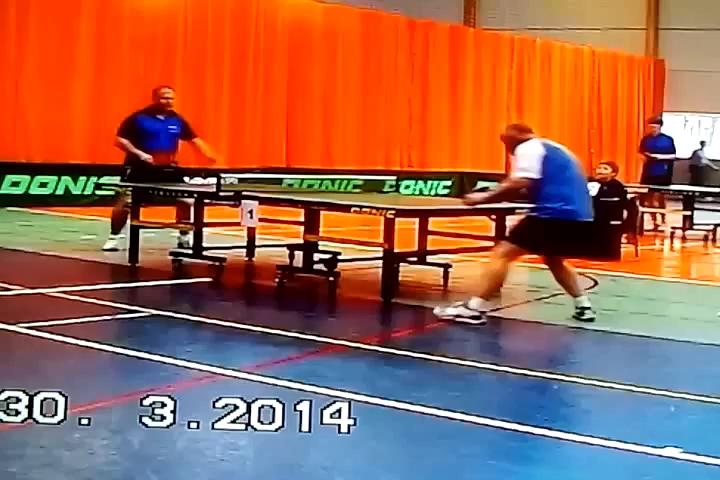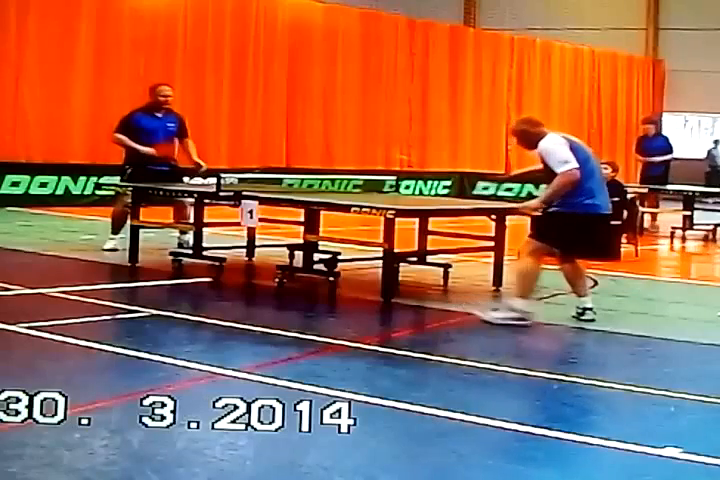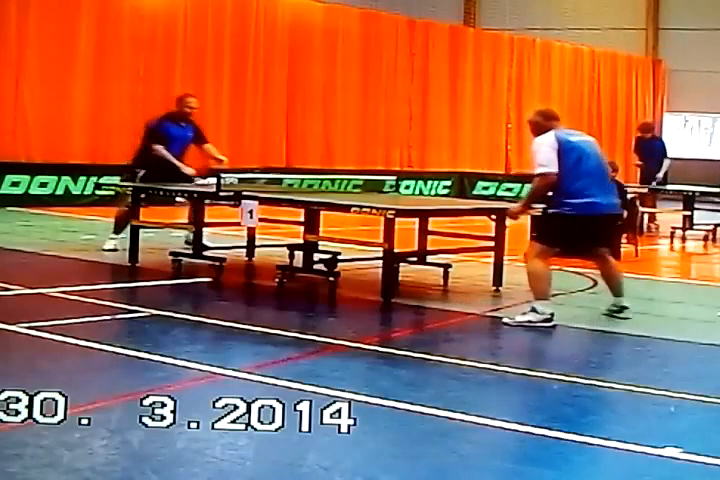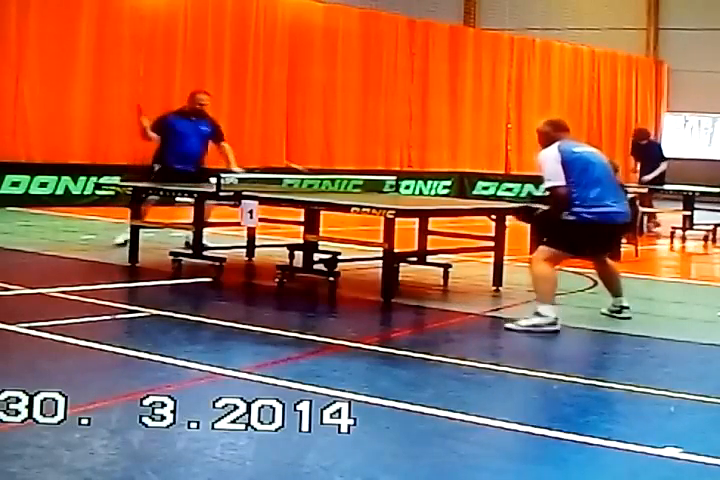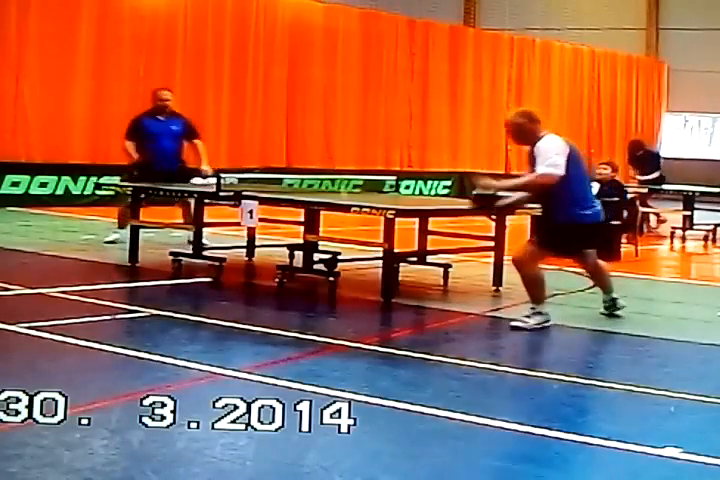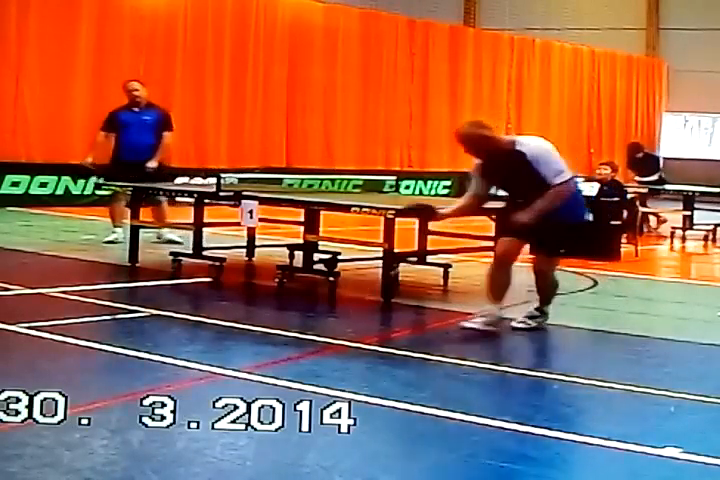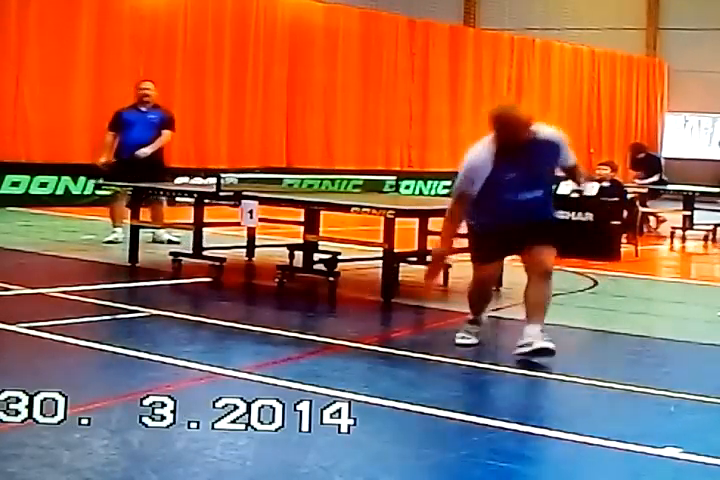
dt=0.4s
person 1, frame 1
left shoulder: (528, 147)
right shoulder: (557, 150)
left elbow: (521, 183)
left wrist: (484, 197)
left hip: (554, 215)
right hip: (579, 217)
left knee: (502, 254)
right knee: (554, 260)
left ankle: (474, 309)
right ankle: (583, 306)
person 1, frame 2
left shoulder: (548, 143)
right shoulder: (562, 139)
left elbow: (571, 175)
left wrist: (540, 201)
left hip: (575, 209)
right hip: (597, 209)
left knee: (529, 252)
right knee: (567, 257)
left ankle: (519, 309)
right ankle: (585, 306)
person 1, frame 3
left shoulder: (545, 140)
right shoulder: (585, 138)
left elbow: (548, 178)
left wrist: (524, 205)
left hip: (575, 209)
right hip: (608, 208)
left knee: (535, 254)
right knee: (601, 254)
left ankle: (542, 312)
right ankle: (620, 305)
person 1, frame 4
left shoulder: (550, 153)
right shoulder: (592, 152)
left elbow: (560, 193)
left wrist: (549, 218)
right wrist: (554, 216)
left hip: (588, 217)
right hip: (618, 215)
left knee: (541, 259)
right knee: (600, 257)
left ankle: (546, 315)
right ankle: (619, 305)
person 1, frame 5
left shoulder: (550, 145)
right shoulder: (538, 150)
left elbow: (548, 180)
right elbow: (537, 189)
left wrist: (501, 185)
right wrist: (507, 202)
left hip: (573, 218)
right hip: (584, 215)
left knee: (523, 258)
right knee: (588, 259)
left ankle: (540, 313)
right ankle: (611, 300)
person 1, frame 6
left shoulder: (534, 149)
right shoulder: (483, 165)
left elbow: (564, 187)
right elbow: (474, 198)
left wrist: (531, 214)
right wrist: (447, 212)
left hip: (562, 215)
right hip: (521, 211)
left knee: (543, 268)
right knee: (503, 254)
left ankle: (542, 311)
right ankle: (492, 314)
person 1, frame 7
left shoulder: (551, 139)
right shoulder: (480, 157)
left elbow: (570, 167)
right elbow: (461, 201)
right wrist: (443, 247)
left hip: (537, 219)
right hip: (491, 223)
left knee: (543, 269)
right knee: (485, 277)
left ankle: (532, 337)
right ankle: (475, 321)
person 2, frame 1
left shoulder: (178, 120)
right shoulder: (137, 118)
left elbow: (194, 139)
right elbow: (120, 140)
left wrist: (209, 154)
right wrist: (139, 153)
left hip: (168, 170)
right hip: (140, 169)
left knee: (185, 202)
right knee: (124, 202)
left ankle: (185, 238)
right ankle: (113, 238)
person 2, frame 2
left shoulder: (175, 118)
right shoulder: (136, 116)
left elbow: (185, 140)
right elbow: (117, 137)
left wrist: (194, 158)
right wrist: (139, 148)
left hip: (167, 168)
right hip: (139, 168)
left knee: (182, 201)
right knee: (124, 202)
left ankle: (184, 238)
right ankle: (113, 238)
person 2, frame 3
left shoulder: (192, 127)
right shoulder: (160, 124)
left elbow: (205, 145)
right elbow: (158, 149)
left wrist: (218, 156)
right wrist: (181, 167)
left hip: (173, 172)
right hip: (147, 169)
right ankle: (113, 238)
person 2, frame 4
left shoulder: (210, 124)
right shoulder: (170, 119)
left elbow: (222, 145)
right elbow: (153, 137)
left wrist: (232, 165)
right wrist: (146, 130)
left hip: (195, 171)
right hip: (166, 168)
right knee: (148, 199)
right ankle: (131, 233)
person 2, frame 5
left shoulder: (182, 121)
right shoulder: (140, 121)
left elbow: (196, 143)
right elbow: (129, 143)
left wrist: (204, 164)
right wrist: (135, 157)
left hip: (175, 171)
right hip: (145, 170)
left knee: (187, 201)
right ankle: (120, 232)
person 2, frame 6
left shoulder: (160, 113)
right shoulder: (117, 114)
left elbow: (166, 138)
right elbow: (104, 135)
left wrist: (155, 160)
right wrist: (91, 156)
left hip: (149, 165)
right hip: (122, 163)
left knee: (158, 198)
right knee: (117, 196)
left ankle: (163, 231)
right ankle: (118, 232)
person 2, frame 7
left shoulder: (164, 115)
right shoulder: (123, 113)
left elbow: (166, 135)
right elbow: (111, 135)
left wrist: (150, 149)
right wrist: (105, 156)
left hip: (151, 163)
right hip: (123, 162)
left knee: (157, 197)
right knee: (119, 195)
left ankle: (159, 232)
right ankle: (117, 231)
